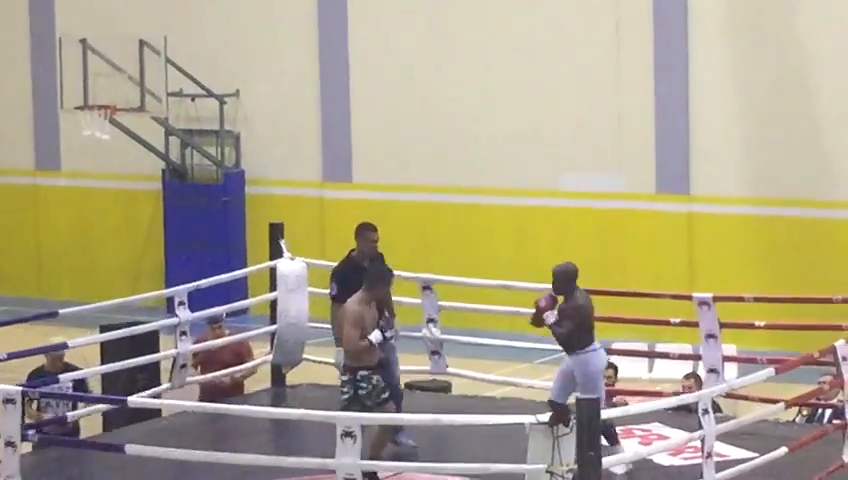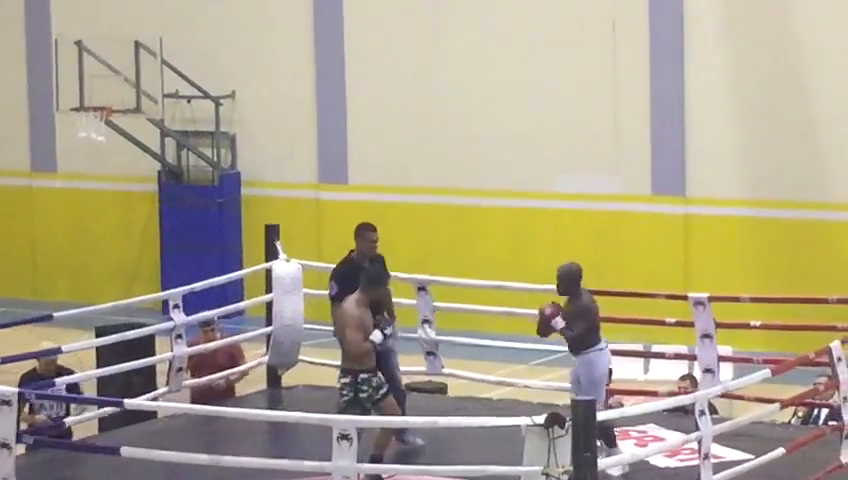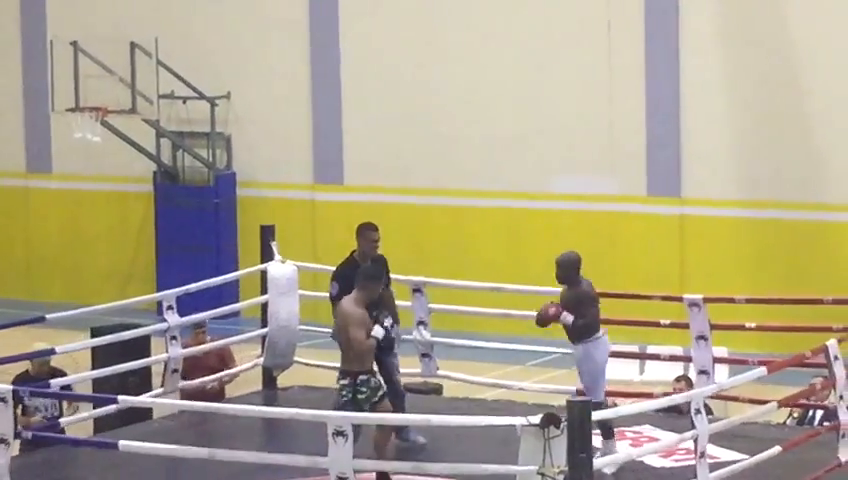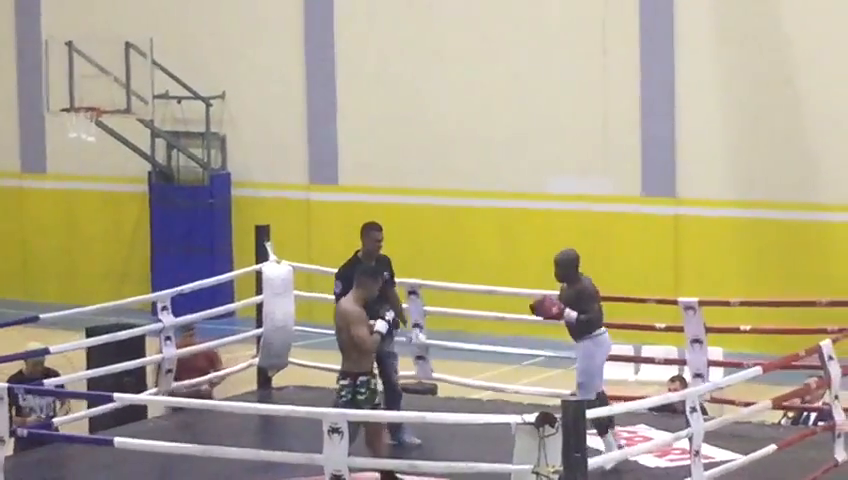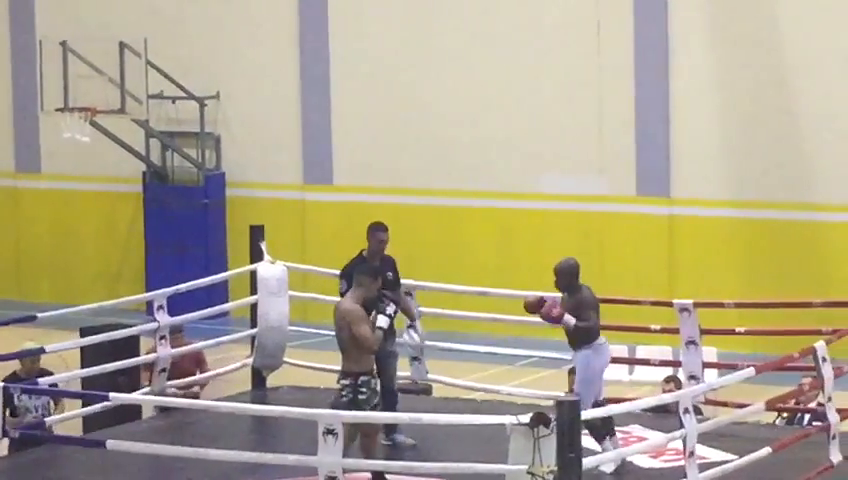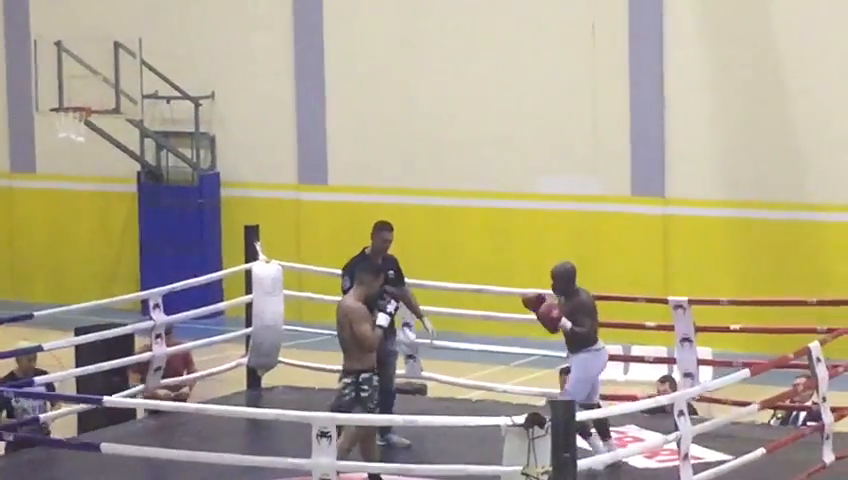
dt=0.1s
person 1, frame 1
left shoulder: (378, 260)
right shoulder: (343, 271)
right elbow: (336, 310)
left wrist: (393, 317)
right wrist: (339, 347)
left knee: (393, 383)
left ankle: (396, 431)
person 1, frame 2
left shoulder: (378, 261)
right shoulder: (342, 272)
right elbow: (336, 310)
left wrist: (392, 319)
left knee: (395, 383)
left ankle: (403, 431)
person 1, frame 3
left shoulder: (381, 262)
right shoulder: (344, 272)
right elbow: (337, 309)
left wrist: (396, 321)
left knee: (395, 384)
left ankle: (403, 431)
person 1, frame 4
left shoulder: (385, 263)
right shoulder: (348, 271)
left wrist: (404, 322)
left hip: (385, 335)
left knee: (393, 386)
left ankle: (397, 432)
person 1, frame 5
left shoulder: (389, 263)
right shoulder: (352, 269)
left elbow: (399, 295)
left wrist: (415, 321)
left hip: (387, 335)
left knee: (390, 387)
left ankle: (391, 432)
person 1, frame 6
left shoulder: (392, 263)
right shoulder: (354, 267)
left elbow: (404, 293)
left wrist: (424, 318)
left hip: (387, 334)
left knee: (387, 387)
left ankle: (385, 433)
person 2, frame 1
left shoulder: (371, 305)
right shoulder: (353, 310)
right elbow: (351, 348)
left wrist: (378, 354)
right wrist: (379, 335)
left hip: (373, 373)
right hip: (357, 377)
left knee: (390, 423)
person 2, frame 2
left shoulder: (364, 305)
right shoulder: (351, 312)
right elbow: (355, 351)
left wrist: (379, 336)
right wrist: (380, 335)
left hip: (370, 374)
right hip: (356, 379)
left knee: (394, 416)
person 2, frame 3
left shoulder: (352, 306)
right shoulder: (353, 312)
right elbow: (363, 349)
left wrist: (378, 330)
right wrist: (380, 330)
left hip: (366, 375)
right hip: (355, 380)
person 2, frame 4
left shoulder: (349, 305)
right shoulder: (352, 311)
right elbow: (368, 347)
left wrist: (376, 323)
right wrist: (383, 324)
left hip: (365, 377)
right hip: (355, 381)
left knee: (377, 428)
right knee: (346, 434)
person 2, frame 5
left shoulder: (349, 305)
right shoulder: (352, 310)
right elbow: (372, 345)
left wrist: (380, 316)
right wrist: (385, 319)
left hip: (364, 377)
right hip: (356, 381)
left knee: (371, 429)
right knee: (347, 436)
person 2, frame 6
left shoulder: (352, 304)
right shoulder: (354, 308)
right elbow: (371, 343)
left wrist: (381, 314)
right wrist: (385, 316)
left hip: (366, 375)
right hip: (358, 378)
left knee: (369, 431)
right knee: (351, 435)
person 3, frame 1
left shoulder: (578, 305)
right shoulder: (573, 296)
left elbow: (562, 338)
right elbow: (562, 323)
left wrist: (546, 317)
right wrist: (546, 316)
left hip: (587, 359)
right hip: (576, 358)
right knee: (555, 402)
person 3, frame 2
left shoulder: (584, 304)
right shoulder: (573, 299)
left elbow: (576, 337)
right elbow: (574, 333)
left wrist: (555, 322)
right wrist: (550, 324)
left hip: (592, 358)
right hip: (584, 356)
person 3, frame 3
left shoulder: (584, 292)
right shoulder: (570, 288)
left elbow: (591, 325)
left wrist: (562, 317)
right wrist: (554, 315)
left hip: (592, 346)
right hip: (584, 346)
left knee: (595, 401)
right knee: (593, 397)
left ankle: (612, 454)
right ankle: (608, 445)
person 3, frame 4
left shoulder: (585, 287)
right shoulder: (568, 285)
left elbow: (595, 320)
right elbow: (568, 307)
left wrist: (566, 314)
right wrist: (552, 309)
left hip: (593, 343)
right hip: (586, 342)
left knee: (587, 398)
right knee: (596, 392)
left ankle: (610, 448)
right ankle: (613, 442)
person 3, frame 5
left shoulder: (585, 297)
right shoulder: (568, 294)
left elbow: (591, 327)
right elbow: (562, 318)
left wrist: (565, 319)
right wrist: (543, 310)
left hip: (592, 353)
right hip: (585, 353)
left knee: (580, 407)
right knee: (596, 402)
left ankle: (610, 453)
right ankle: (614, 448)
person 3, frame 6
left shoulder: (583, 301)
right shoulder: (564, 298)
left elbow: (587, 333)
right elbow: (553, 328)
left wrist: (562, 323)
right wrist: (539, 311)
left hip: (589, 356)
right hip: (581, 355)
right knee: (590, 404)
left ankle: (599, 451)
right ankle: (609, 451)
